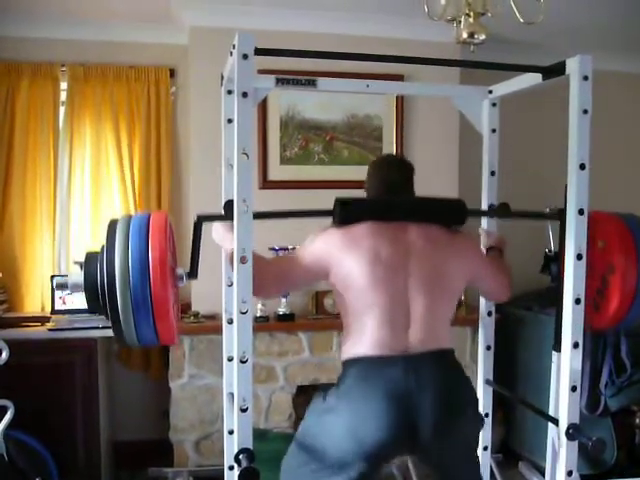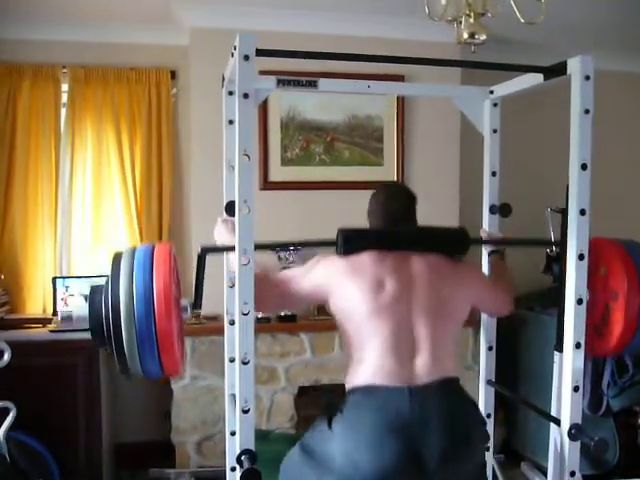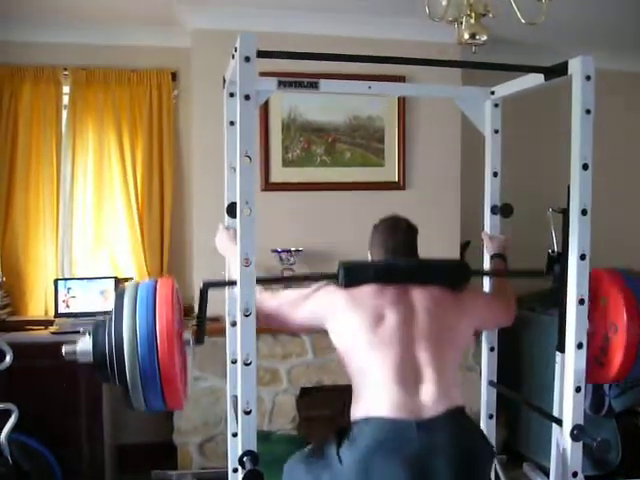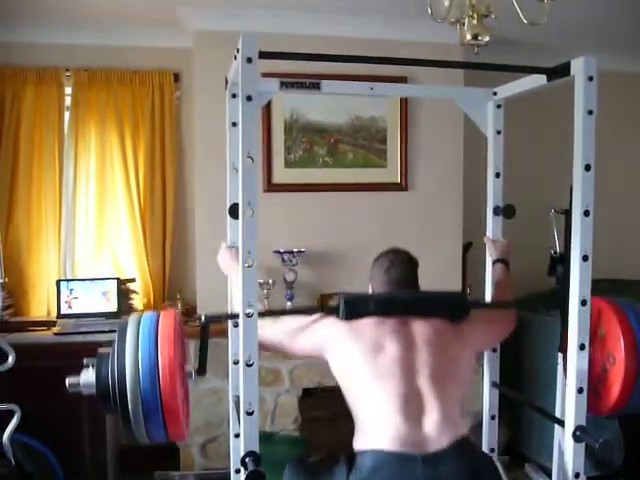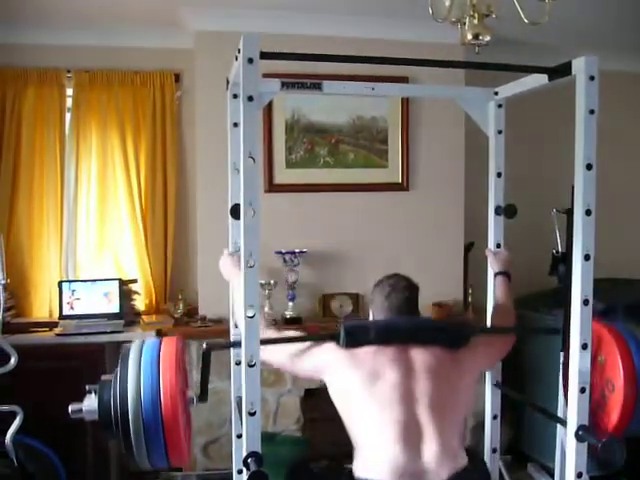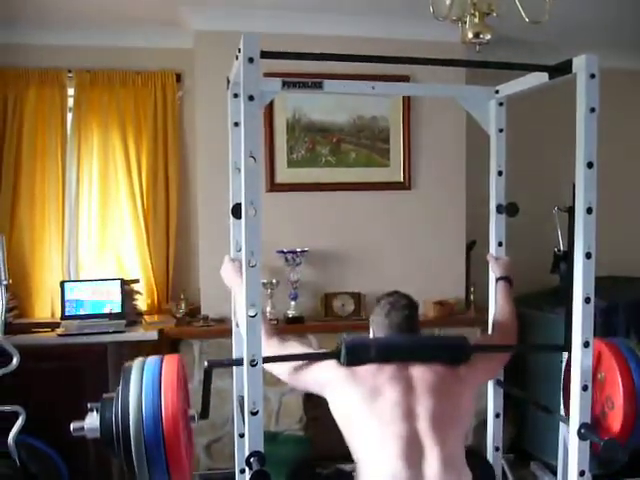
dt=0.2s
person 1, frame 1
left shoulder: (340, 241)
right shoulder: (456, 244)
left elbow: (261, 282)
right elbow: (501, 290)
left wrist: (229, 239)
right wrist: (494, 250)
left hip: (370, 388)
right hip: (443, 388)
person 1, frame 2
left shoulder: (340, 269)
right shoulder: (457, 272)
left elbow: (262, 293)
right elbow: (505, 302)
left wrist: (231, 242)
right wrist: (496, 253)
left hip: (374, 418)
right hip: (448, 418)
person 1, frame 3
left shoulder: (341, 300)
right shoulder: (457, 301)
left elbow: (262, 304)
right elbow: (505, 310)
left wrist: (232, 251)
right wrist: (497, 257)
left hip: (380, 450)
right hip: (454, 448)
person 1, frame 4
left shoulder: (342, 333)
right shoulder: (457, 331)
left elbow: (262, 327)
right elbow: (505, 317)
left wrist: (234, 269)
right wrist: (500, 262)
person 1, frame 5
left shoulder: (342, 360)
right shoulder: (456, 358)
left elbow: (264, 340)
right elbow: (503, 332)
left wrist: (236, 278)
right wrist: (501, 273)
person 1, frame 6
left shoulder: (343, 377)
right shoulder: (455, 374)
left elbow: (270, 347)
right elbow: (504, 339)
left wrist: (238, 284)
right wrist: (502, 279)
